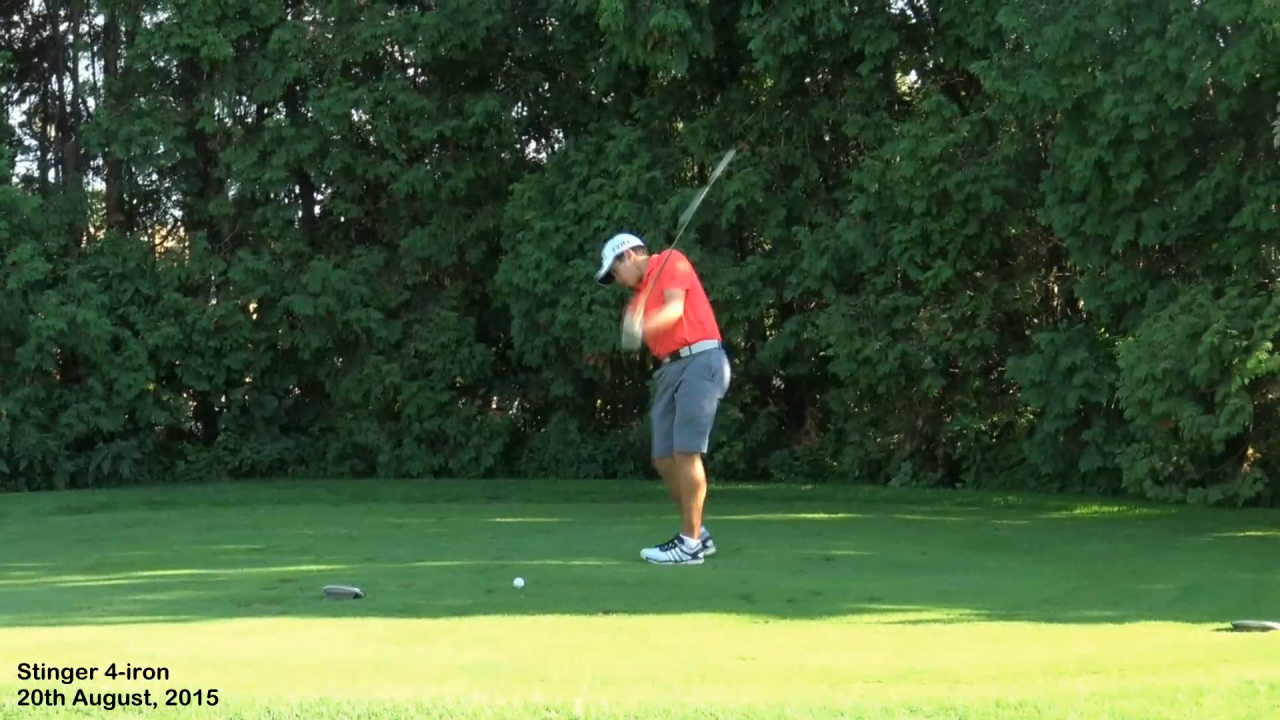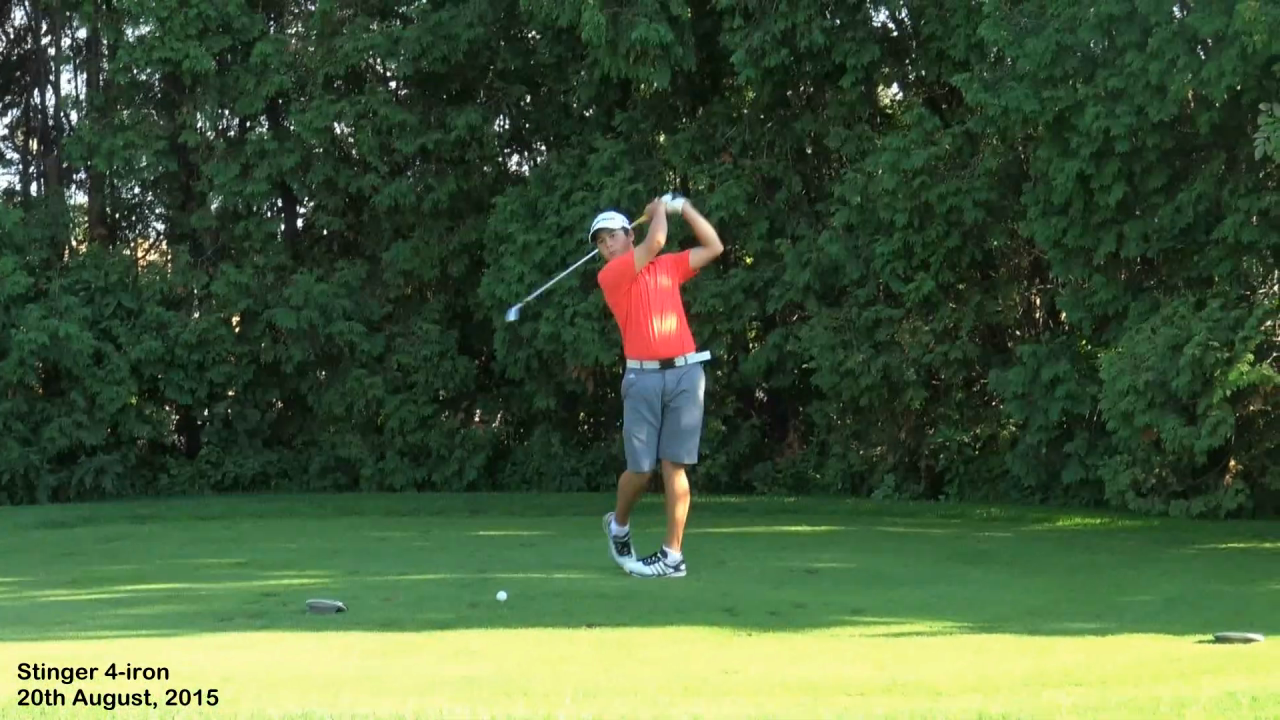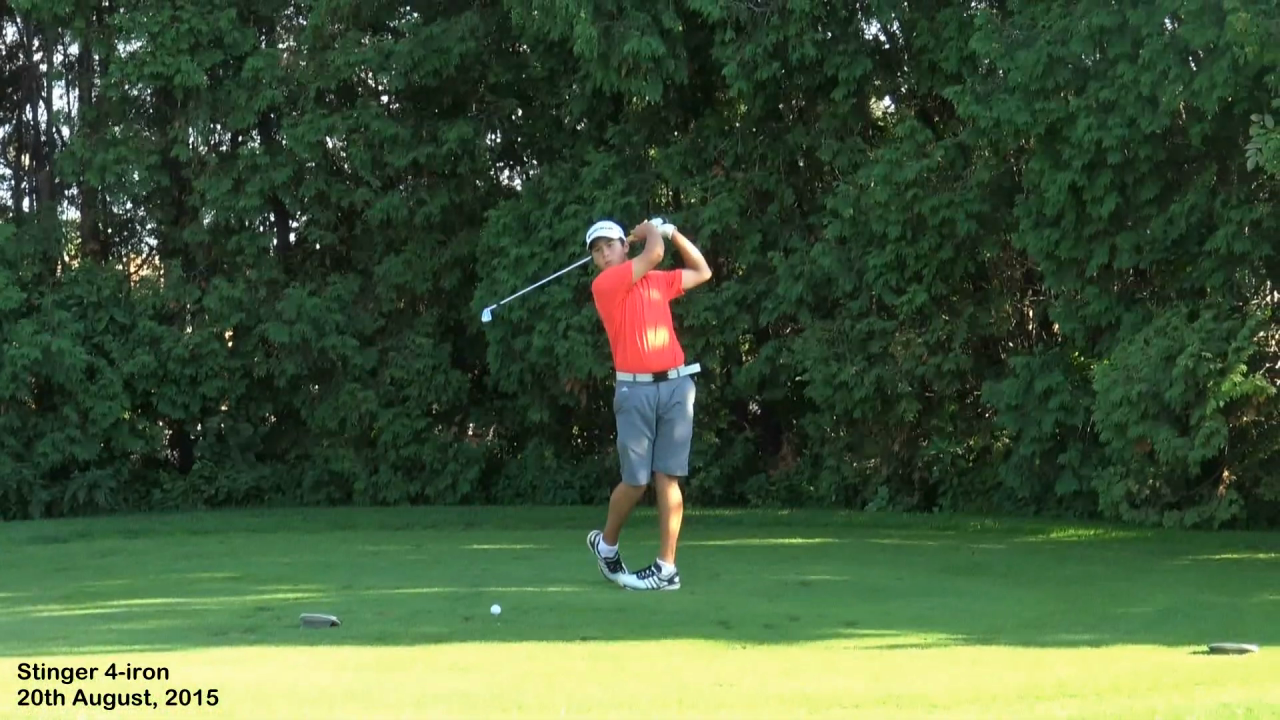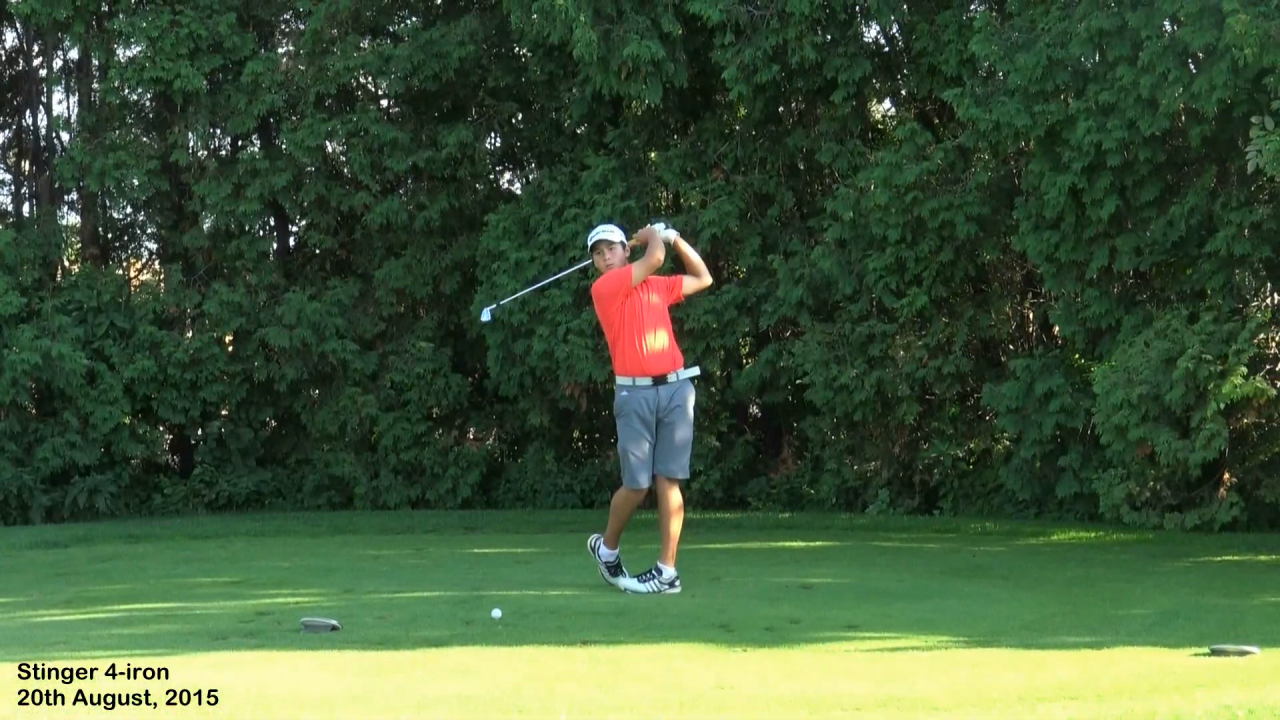
dt=0.4s
person 1, frame 1
left shoulder: (668, 261)
right shoulder: (637, 294)
left elbow: (674, 307)
right elbow: (635, 318)
left wrist: (644, 325)
right wrist: (632, 322)
left hip: (703, 362)
right hip: (670, 368)
left knee: (685, 453)
right knee: (664, 456)
left ankle: (690, 542)
right ankle: (697, 533)
person 1, frame 2
left shoulder: (668, 265)
right shoulder: (609, 276)
left elbow: (714, 248)
right elbow: (655, 242)
left wrist: (682, 207)
right wrist: (658, 211)
left hip: (685, 373)
right hip: (643, 377)
left knee: (674, 464)
right knee: (640, 467)
left ankle: (673, 555)
right ankle: (618, 524)
person 1, frame 3
left shoulder: (657, 280)
right shoulder: (604, 284)
left elbow: (702, 272)
right elbow: (654, 254)
left wrist: (671, 231)
right wrist: (651, 232)
left hip: (676, 384)
right hip: (635, 389)
left knee: (667, 477)
right knee: (636, 479)
left ankle: (666, 566)
right ankle: (606, 543)
person 1, frame 4
left shoulder: (657, 285)
right shoulder: (603, 288)
left elbow: (703, 279)
right elbow: (655, 258)
left wrist: (673, 237)
right wrist: (653, 236)
left hip: (675, 388)
right hip: (634, 393)
left knee: (668, 480)
right knee: (636, 484)
left ankle: (667, 570)
right ankle: (606, 547)
